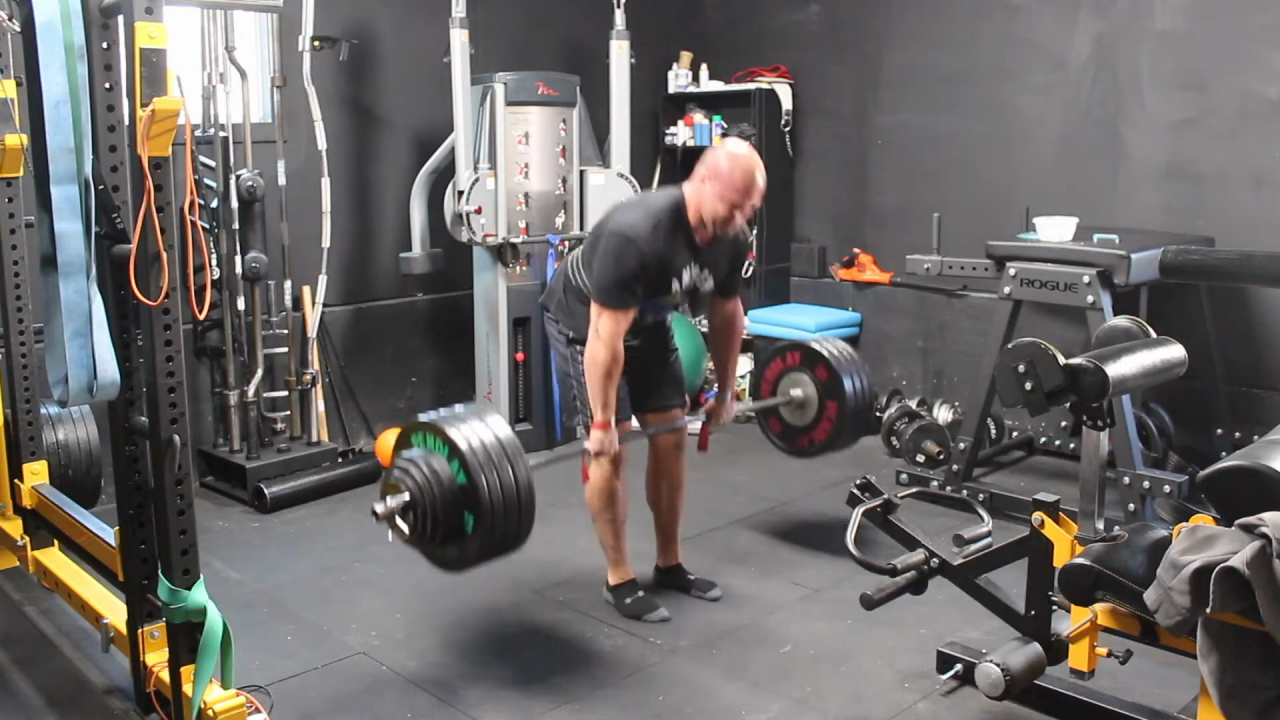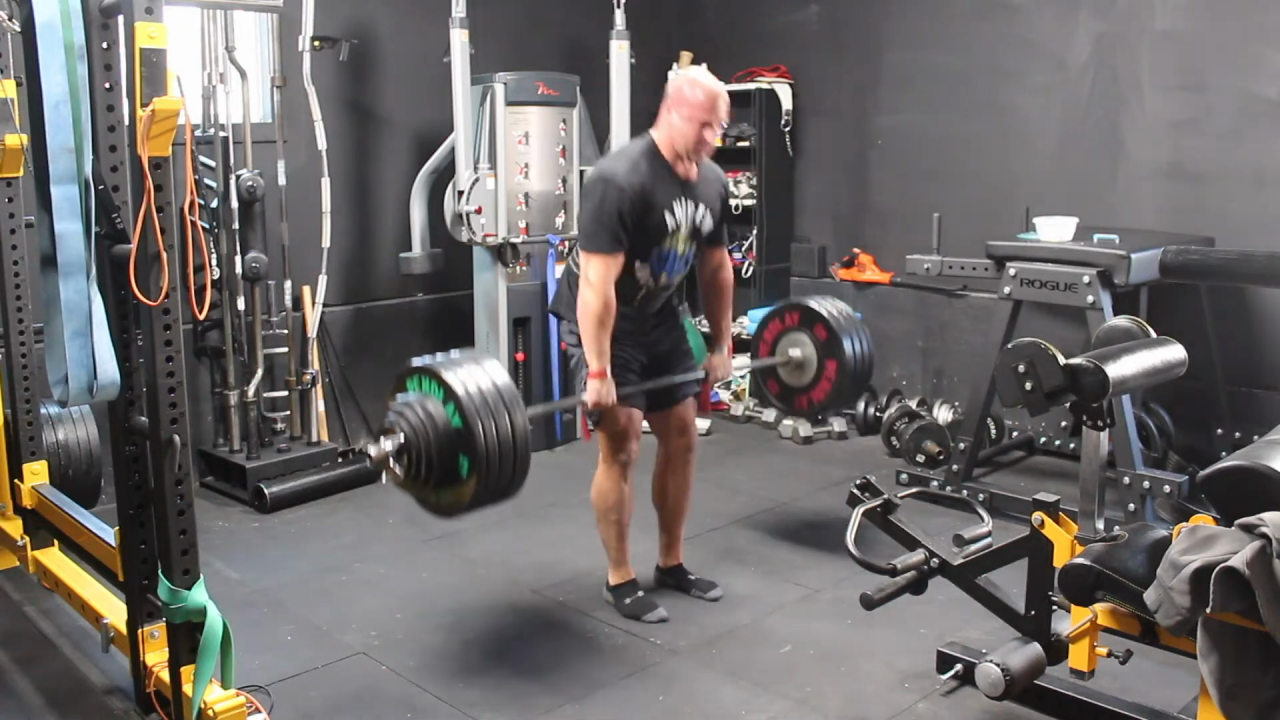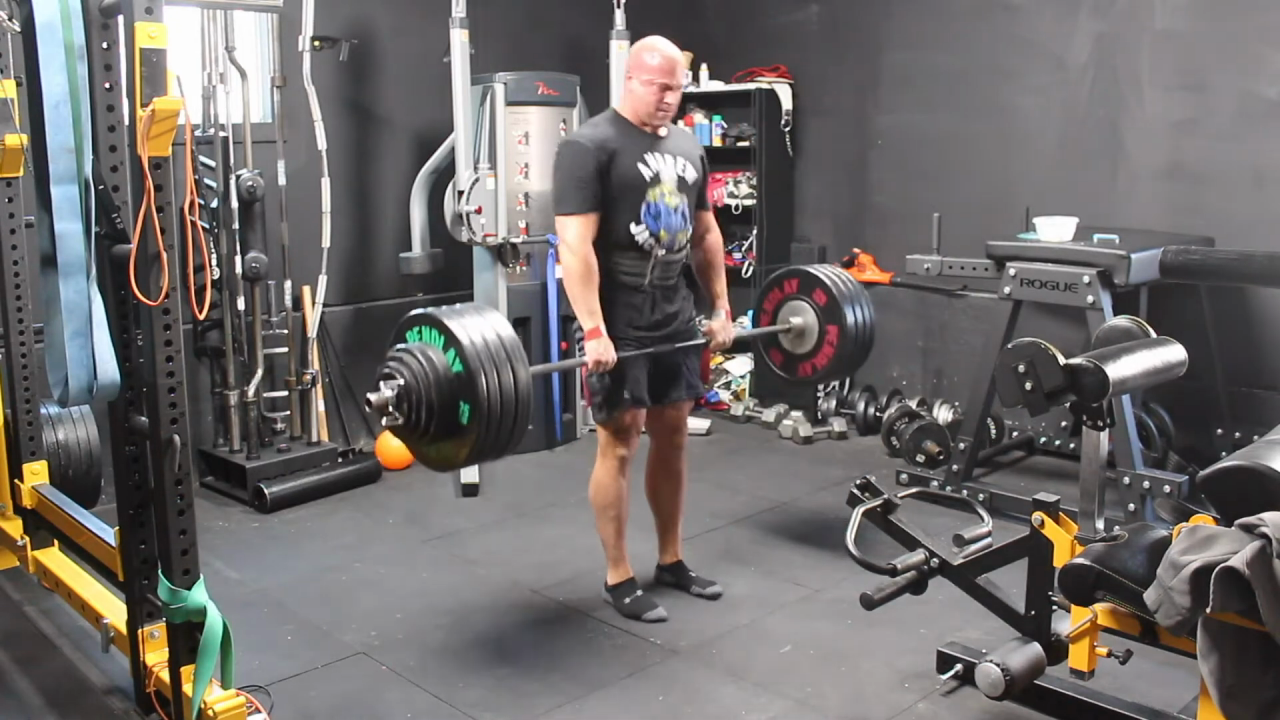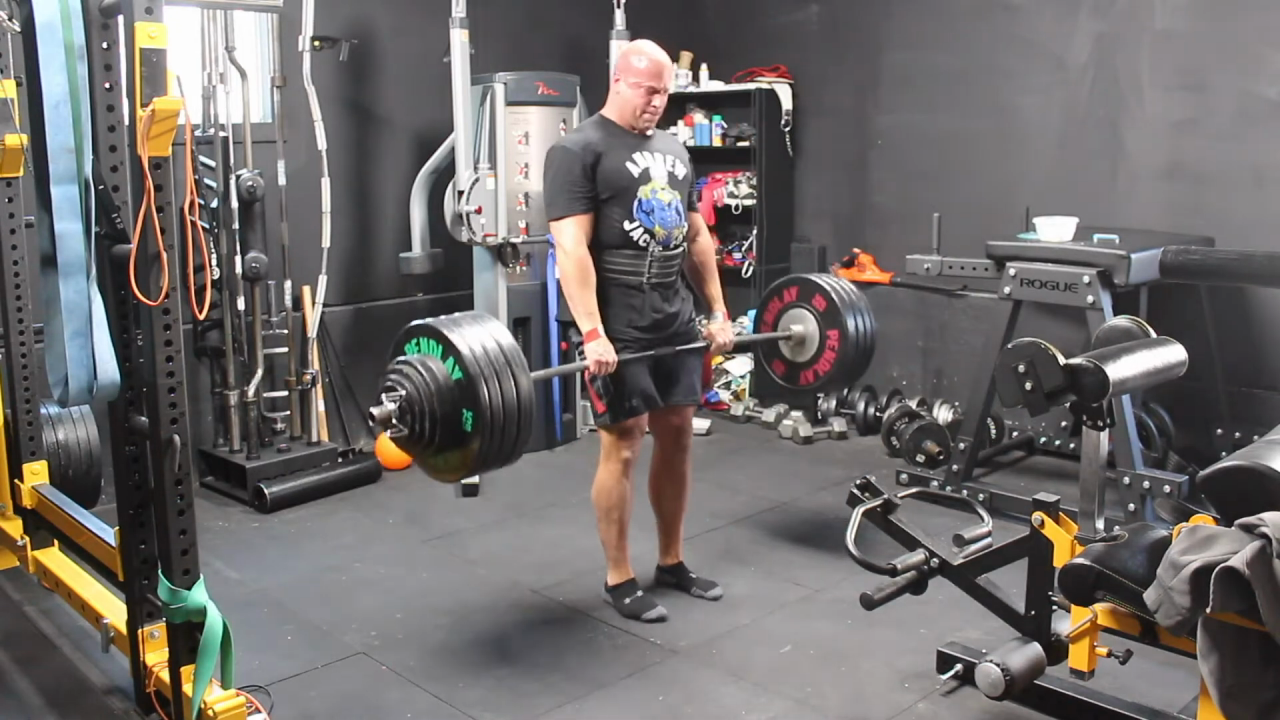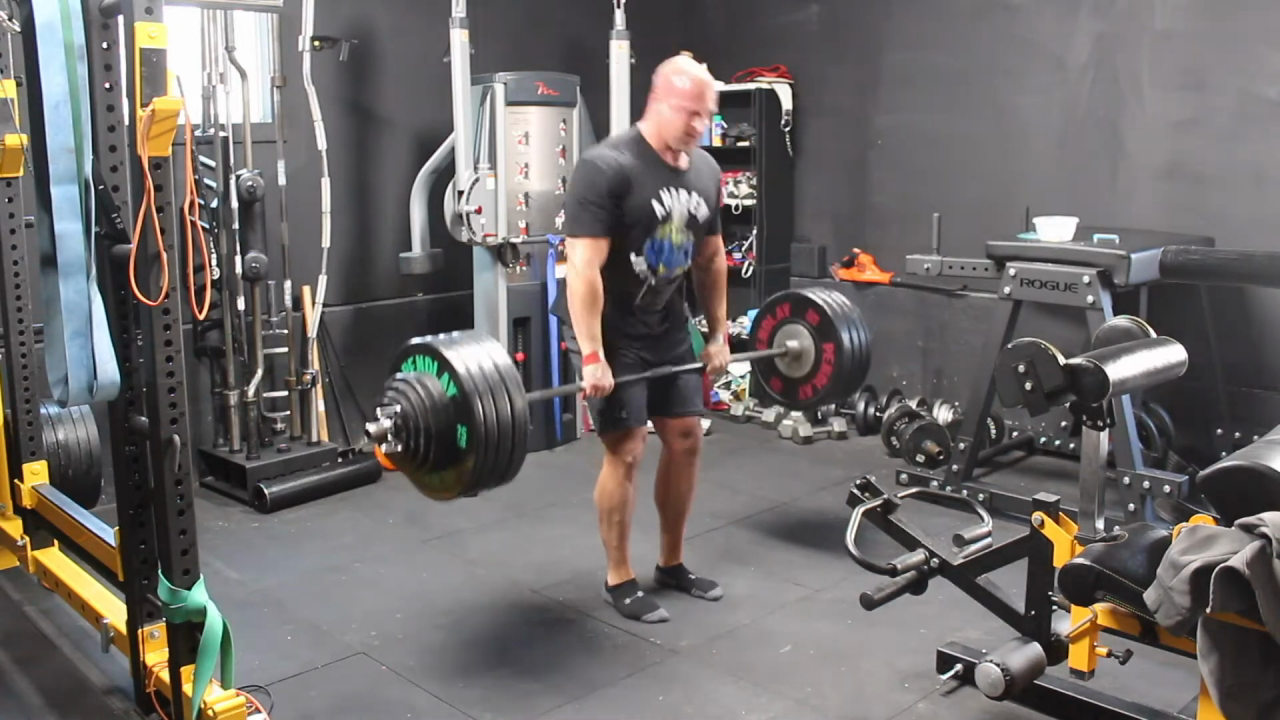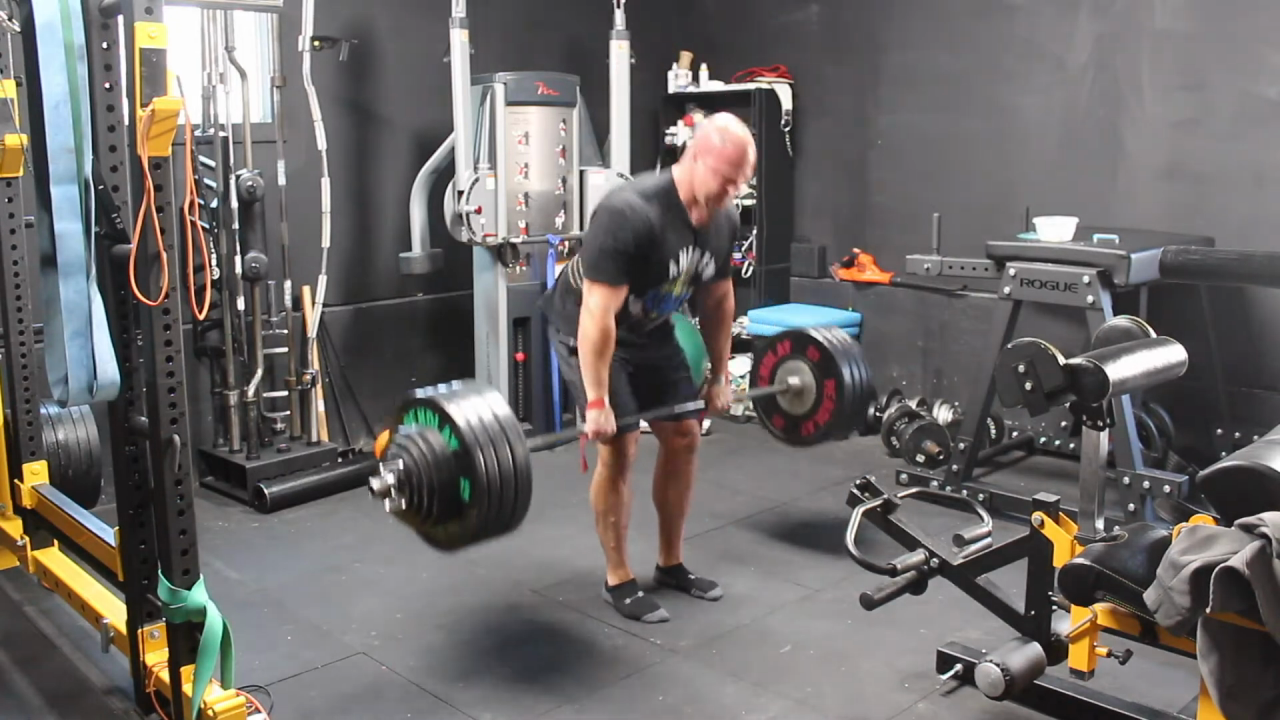
dt=0.2s
person 1, frame 1
left shoulder: (729, 240)
right shoulder: (635, 235)
left elbow: (727, 316)
right elbow: (606, 337)
left wrist: (725, 393)
right wrist: (601, 424)
left hip: (648, 326)
right hip: (581, 322)
left knee: (670, 440)
right knee: (612, 452)
left ankle: (670, 565)
right ankle: (619, 580)
person 1, frame 2
left shoulder: (713, 181)
right shoulder: (620, 181)
left elbow: (717, 267)
right elbow: (597, 284)
left wrist: (722, 346)
right wrist: (597, 375)
left hip: (663, 320)
right hip: (605, 326)
left knee: (680, 439)
right knee: (620, 449)
left ankle: (672, 565)
right ankle: (619, 579)
person 1, frame 3
left shoulder: (687, 147)
right shoulder: (589, 145)
left elbow: (707, 233)
right elbow: (575, 245)
left wrist: (721, 309)
right wrist: (593, 331)
left hip: (676, 318)
right hip: (617, 325)
left knee: (671, 439)
right knee: (619, 445)
left ankle: (671, 562)
right ankle: (619, 579)
person 1, frame 4
left shoulder: (672, 148)
right shoulder: (578, 150)
left elbow: (696, 237)
right elbow: (571, 247)
left wrist: (716, 312)
right wrist: (593, 334)
left hip: (676, 319)
right hip: (618, 324)
left knee: (676, 439)
right knee: (623, 447)
left ankle: (671, 563)
right ankle: (619, 580)
person 1, frame 5
left shoulder: (704, 171)
right shoulder: (606, 168)
left elbow: (711, 258)
right elbow: (584, 268)
left wrist: (717, 335)
right wrist: (592, 357)
left hip: (667, 328)
right hip: (610, 328)
left knee: (686, 440)
right knee: (624, 451)
left ankle: (672, 565)
right ankle: (619, 581)
person 1, frame 6
left shoulder: (724, 219)
right shoulder: (629, 213)
left elbow: (717, 298)
right elbow: (598, 313)
left wrist: (719, 375)
right wrist: (596, 402)
left hip: (653, 331)
right hip: (589, 324)
left knee: (683, 437)
right knee: (617, 449)
left ankle: (670, 564)
right ankle: (618, 580)
